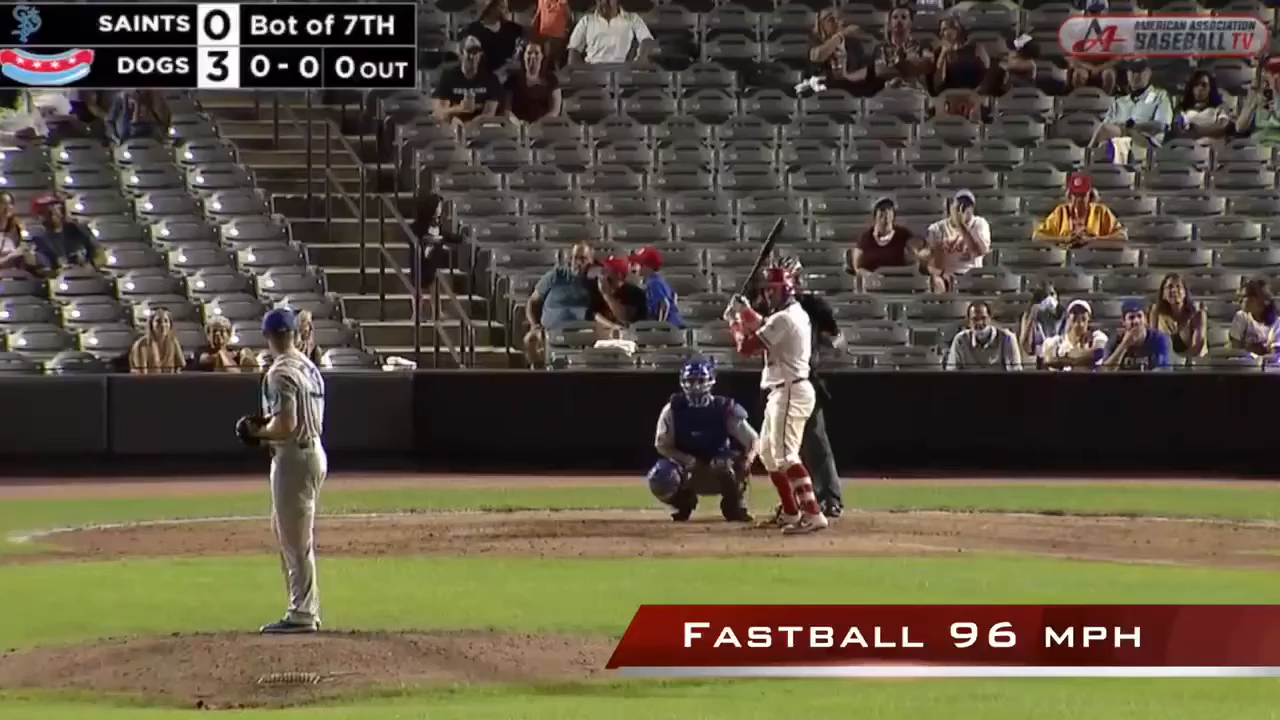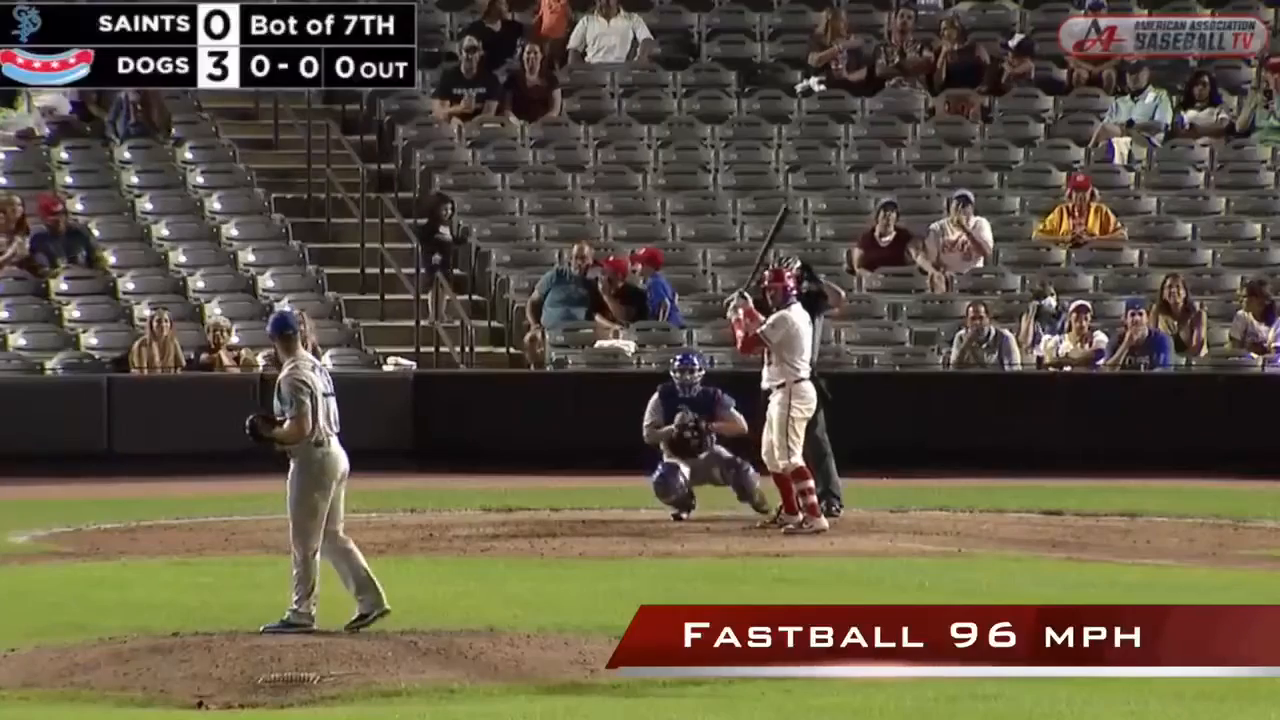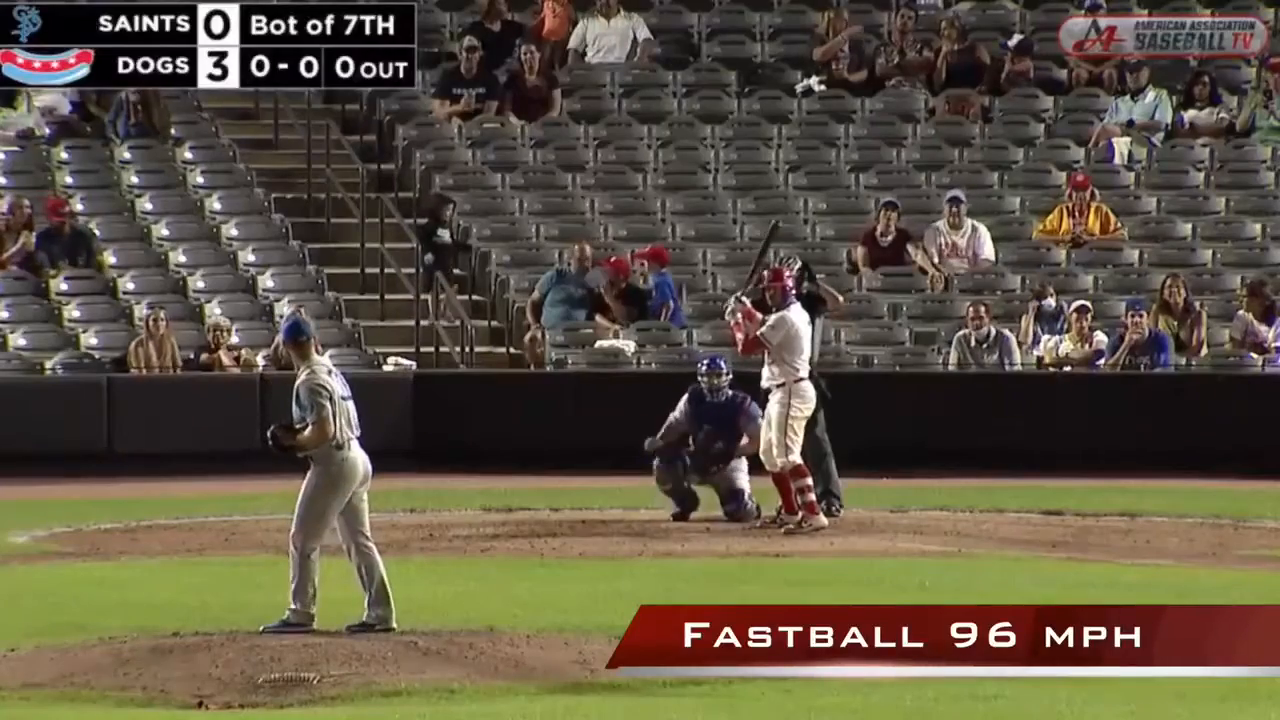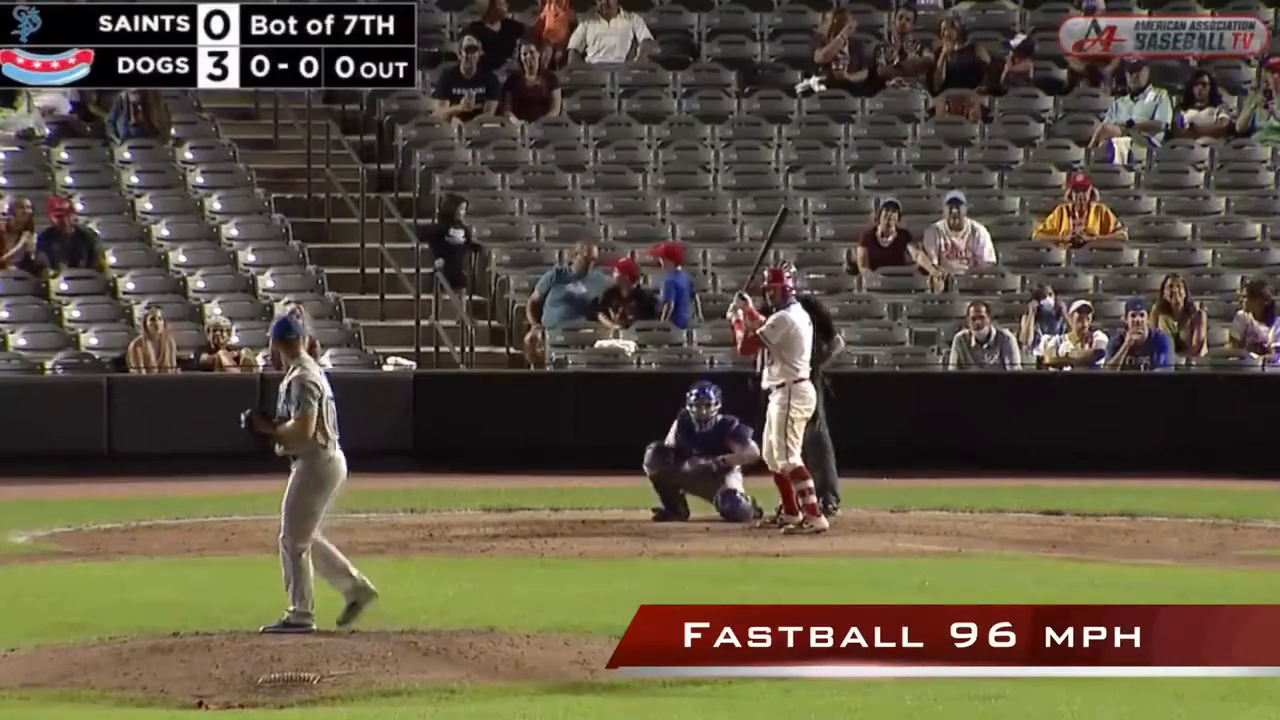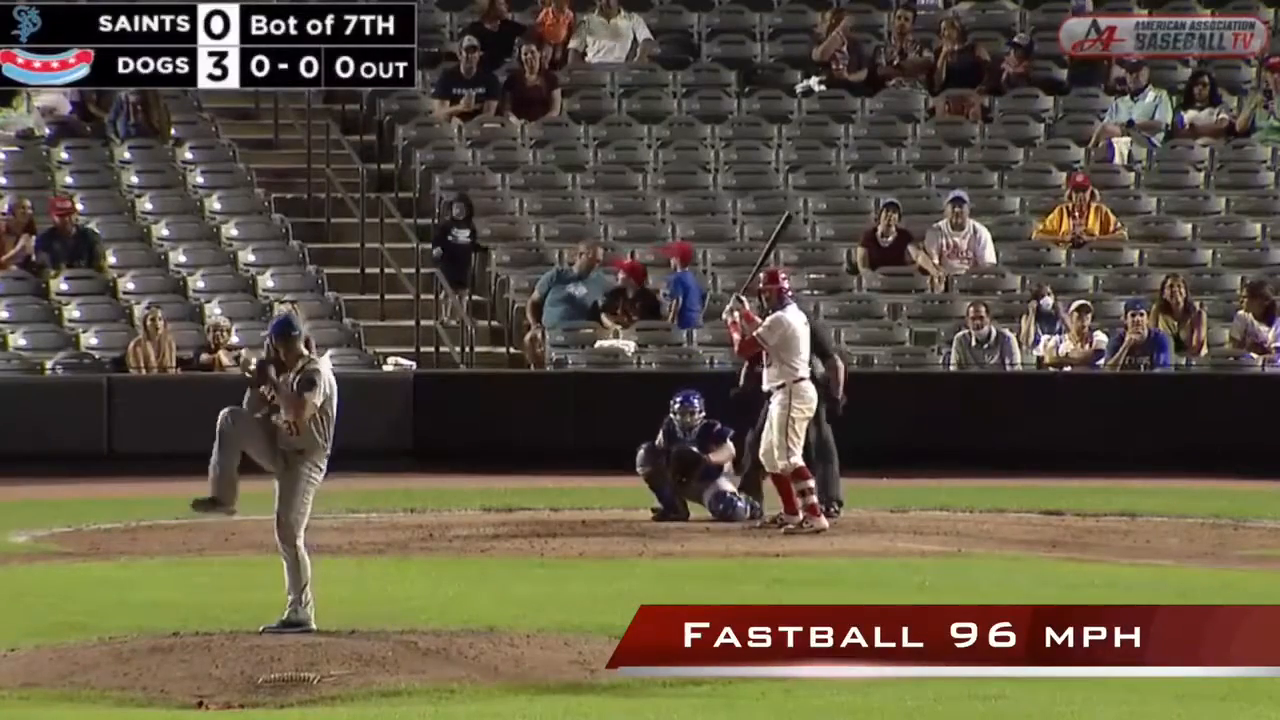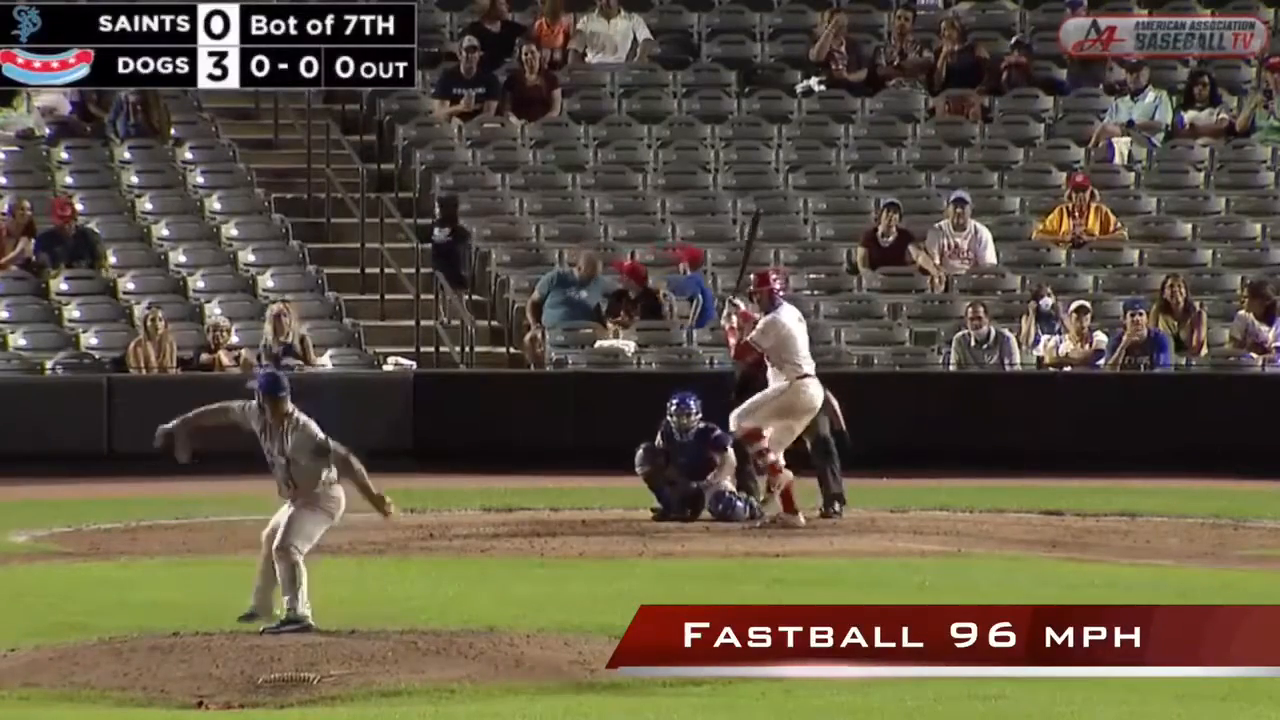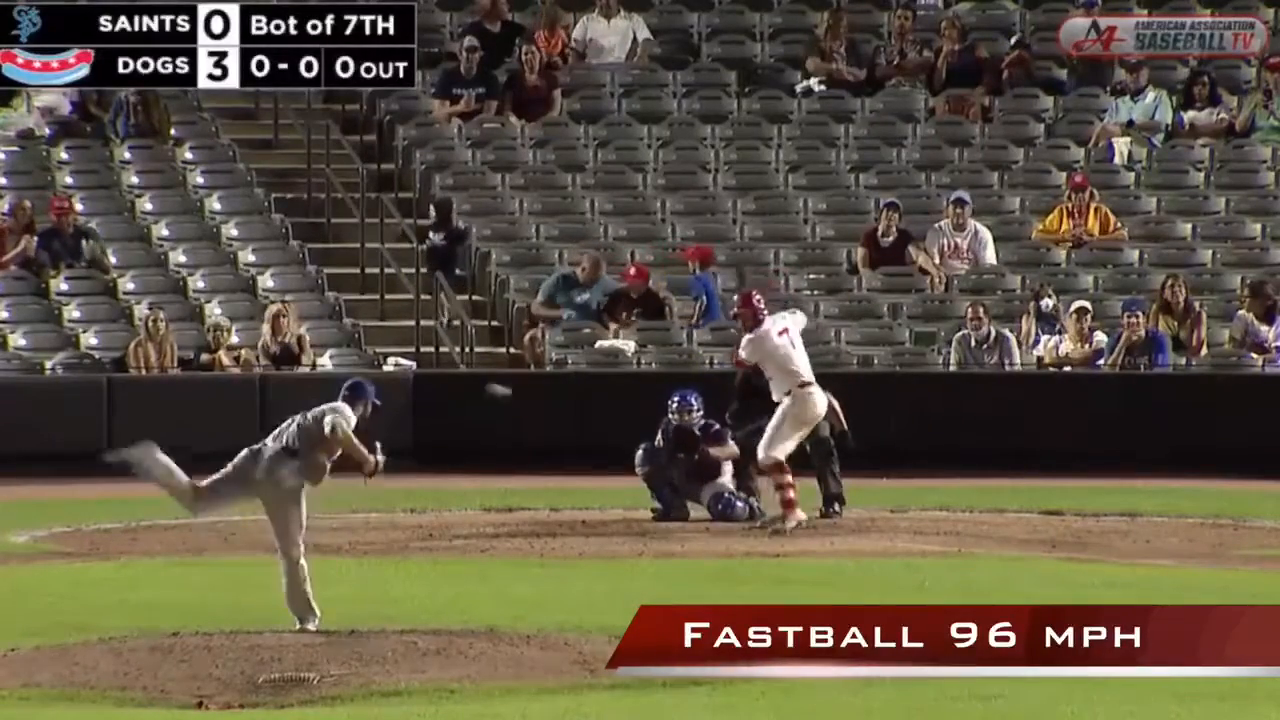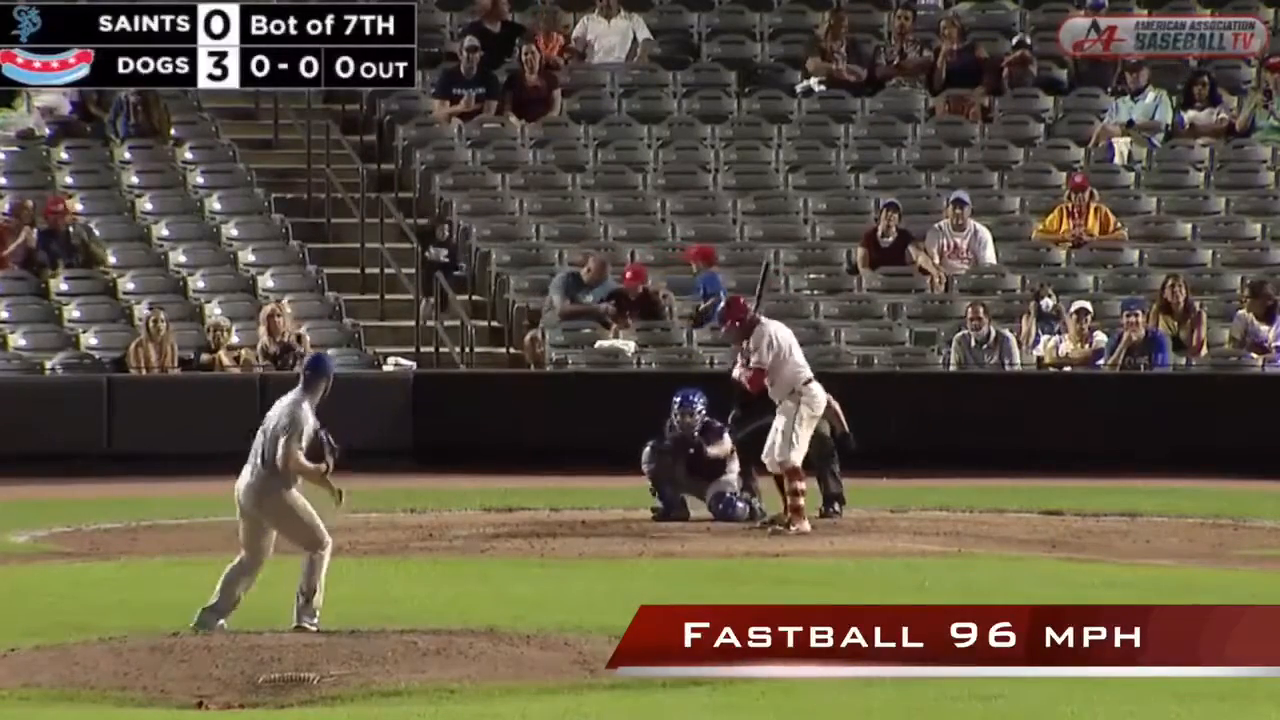
dt=0.5s
person 1, frame 1
left shoulder: (280, 372)
right shoulder: (310, 367)
left elbow: (285, 425)
left wrist: (259, 432)
right wrist: (268, 428)
left hip: (295, 458)
right hip: (312, 453)
left knee: (295, 540)
right knee: (289, 536)
left ankle: (302, 614)
right ankle: (306, 610)
person 1, frame 2
left shoulder: (292, 375)
right shoulder: (317, 367)
left elbow: (301, 428)
left wrist: (272, 432)
right wrist: (280, 427)
left hip: (313, 460)
right hip: (334, 454)
left knee: (304, 542)
right knee: (332, 536)
left ankle: (301, 615)
right ankle: (371, 600)
person 1, frame 3
left shoulder: (309, 381)
right shoulder: (331, 371)
left elbow: (323, 432)
left wrist: (293, 441)
right wrist: (300, 435)
left hip: (334, 465)
right hip: (356, 459)
left knee: (303, 540)
right knee: (359, 540)
left ankle: (301, 615)
right ankle: (380, 614)
person 1, frame 4
left shoulder: (301, 377)
right shoulder: (302, 373)
left elbow: (302, 430)
left wrist: (268, 429)
right wrist: (274, 424)
left hip: (316, 464)
right hip: (325, 461)
left knee: (292, 541)
right knee: (307, 538)
left ankle: (300, 615)
right ankle: (356, 588)
person 1, frame 5
left shoulder: (315, 372)
right shoulder: (280, 371)
left elbow: (299, 412)
right elbow: (253, 410)
left wrist: (272, 381)
right wrist: (260, 383)
left hip: (305, 461)
right hip: (277, 449)
left knee: (289, 535)
right knee: (232, 418)
left ankle: (300, 615)
right ankle: (223, 497)
person 1, frame 6
left shoulder: (303, 431)
left elbow: (345, 460)
right elbow: (224, 411)
left wrist: (371, 496)
right wrist: (181, 424)
left hip: (320, 501)
right hip: (302, 497)
left knee: (285, 547)
right knee: (271, 540)
left ankle: (298, 614)
right ankle: (263, 607)
person 1, frame 7
left shoulder: (317, 414)
right shoulder: (344, 413)
right elbow: (335, 432)
right wrist: (369, 461)
left hip: (255, 461)
right hip: (284, 476)
left knee: (191, 495)
right knee: (292, 553)
left ankle: (147, 458)
right ankle: (307, 619)
person 1, frame 8
left shoulder: (287, 402)
right shoulder: (300, 413)
right elbow: (287, 462)
left wrist: (327, 484)
right wrist: (321, 470)
left hip: (247, 484)
right hip: (270, 489)
left knee: (253, 556)
right knee: (319, 545)
left ankle: (212, 615)
right ankle: (305, 618)
person 2, frame 1
left shoulder: (784, 318)
right shoulder: (795, 314)
left elbow: (746, 347)
right elbow: (765, 330)
left wrist: (734, 321)
right wrist: (746, 311)
left hip: (790, 393)
right hip: (782, 393)
left knee: (784, 456)
right knee: (769, 454)
left ankle: (813, 515)
right ankle: (791, 513)
person 2, frame 2
left shoulder: (784, 317)
right shoulder: (797, 314)
left elbow: (745, 345)
right elbow: (766, 330)
left wrist: (737, 317)
right wrist: (748, 310)
left hip: (791, 394)
right hip: (783, 394)
left knee: (789, 457)
right knee: (772, 456)
left ankle: (815, 518)
right ankle: (791, 513)
person 2, frame 3
left shoulder: (784, 318)
right shoulder: (796, 314)
left elbow: (746, 348)
right elbow: (765, 328)
left wrist: (735, 320)
right wrist: (747, 310)
left hip: (791, 393)
right hip: (782, 393)
left knee: (787, 456)
right knee: (770, 455)
left ankle: (813, 515)
right ankle: (791, 513)
person 2, frame 4
left shoulder: (784, 318)
right shoulder: (798, 314)
left elbow: (745, 347)
right elbow: (767, 332)
left wrist: (737, 318)
right wrist: (749, 310)
left hip: (790, 394)
right hip: (785, 393)
left knee: (787, 457)
right knee: (773, 456)
left ankle: (814, 516)
right ankle: (791, 513)
person 2, frame 5
left shoulder: (780, 319)
right shoulder: (794, 315)
left elbow: (743, 349)
right elbow: (765, 335)
left wrist: (732, 320)
right wrist: (745, 313)
left hip: (792, 394)
right hip: (787, 394)
left knee: (789, 457)
right knee: (770, 456)
left ankle: (815, 516)
right ankle: (792, 513)
person 2, frame 6
left shoulder: (773, 321)
right shoulder: (790, 312)
left elbow: (739, 353)
left wrist: (730, 325)
right wrist: (743, 314)
left hip: (796, 389)
right hip: (809, 391)
left knee: (740, 421)
right knee: (770, 448)
left ankle: (775, 475)
right ankle: (790, 512)
person 2, frame 7
left shoulder: (754, 340)
right shoulder: (786, 320)
left elbow: (740, 361)
right elbow: (801, 316)
left hip: (800, 398)
right hip: (813, 398)
left knee: (769, 452)
right knee: (775, 453)
left ankle: (791, 511)
right ankle: (790, 513)
person 2, frame 8
left shoulder: (762, 334)
right shoulder: (769, 327)
left elbow: (755, 383)
right elbow: (767, 369)
left wrist: (738, 371)
right wrist: (745, 363)
left hip: (802, 396)
right hip: (792, 398)
left knee: (786, 455)
right knee: (772, 457)
left ankle: (799, 519)
right ankle: (792, 514)
